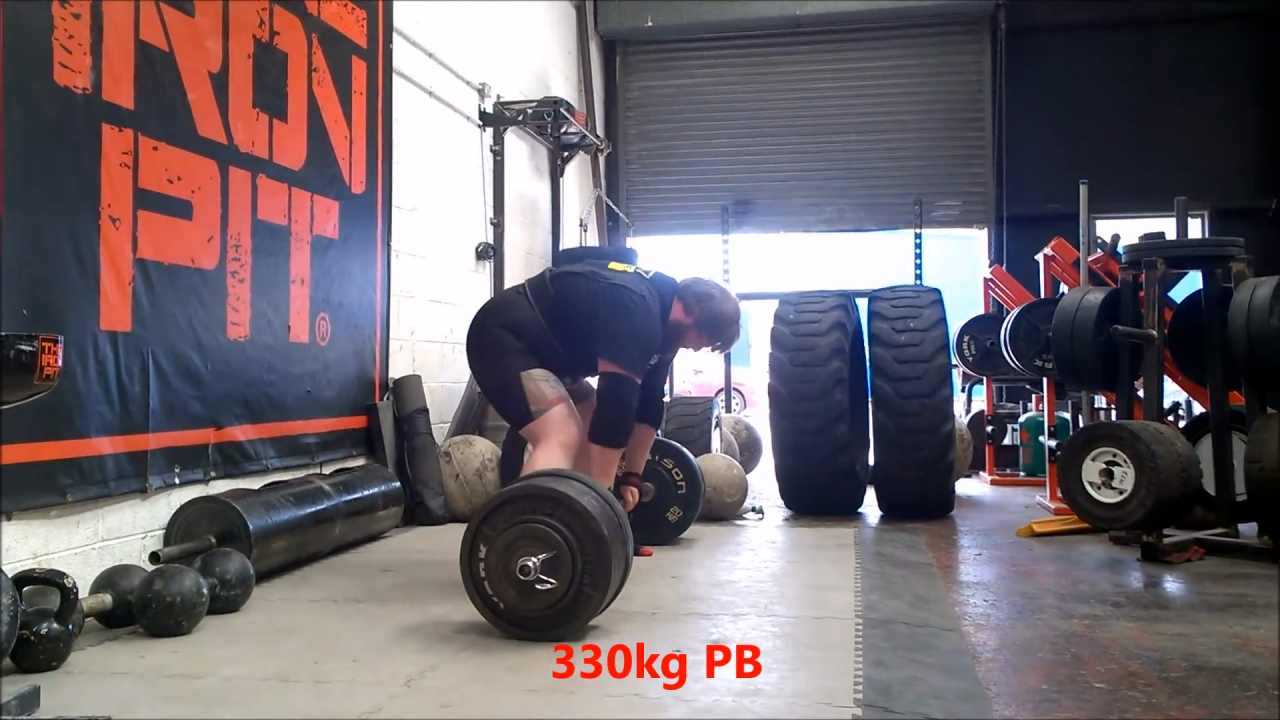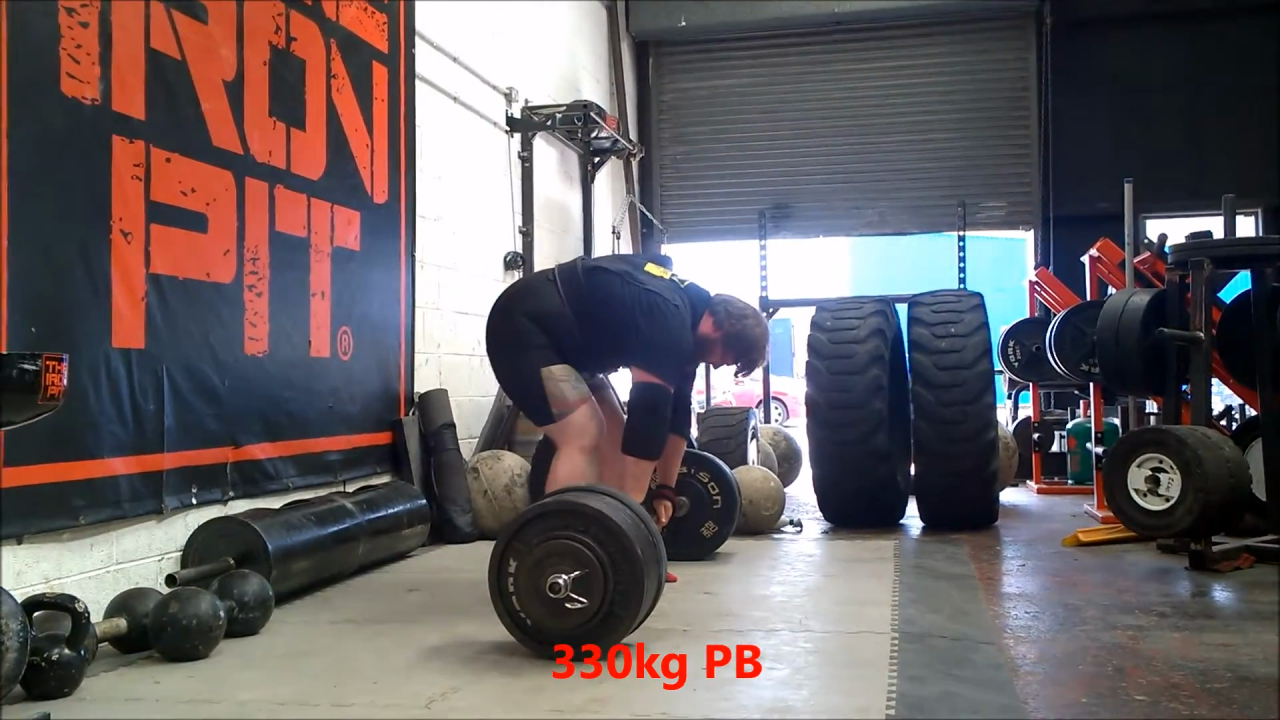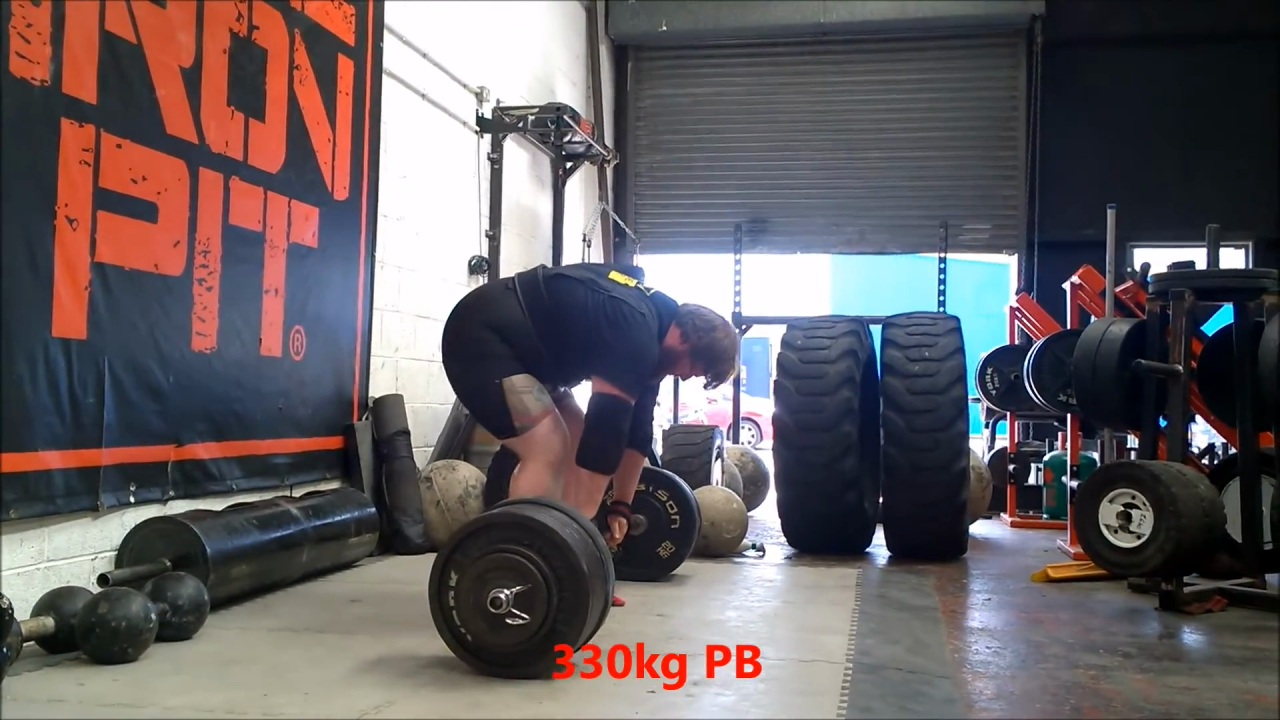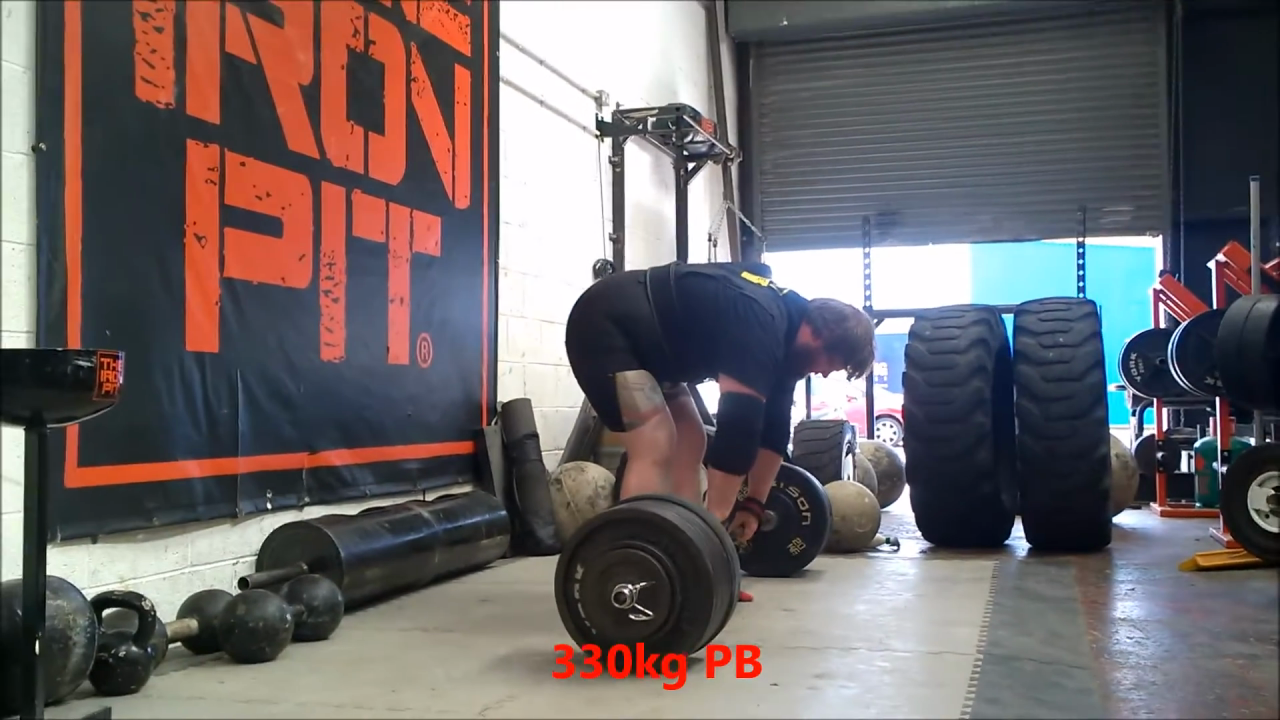
dt=1s
person 1, frame 1
left shoulder: (660, 315)
right shoulder: (636, 312)
left elbow: (648, 400)
right elbow: (616, 402)
left wrist: (632, 477)
left hip: (542, 347)
right hip: (503, 337)
left knee: (596, 435)
right knee: (561, 438)
person 1, frame 2
left shoulder: (687, 315)
right shoulder: (668, 321)
left elbow: (676, 409)
right elbow: (648, 413)
left wrist: (666, 490)
left hip: (559, 335)
right hip: (524, 326)
left knee: (612, 435)
right knee: (584, 437)
person 1, frame 3
left shoulder: (653, 327)
right shoulder: (633, 333)
left elbow: (636, 424)
right elbow: (607, 425)
left wrist: (621, 506)
left hip: (520, 345)
right hip: (482, 335)
left knee: (575, 446)
right knee: (547, 451)
person 1, frame 4
left shoulder: (786, 328)
right shoulder: (761, 328)
left elbow: (773, 424)
right elbow: (738, 424)
left wrist: (754, 504)
right wrist: (717, 522)
left hip: (646, 340)
right hip: (606, 328)
left knee: (690, 445)
right knee: (655, 450)
